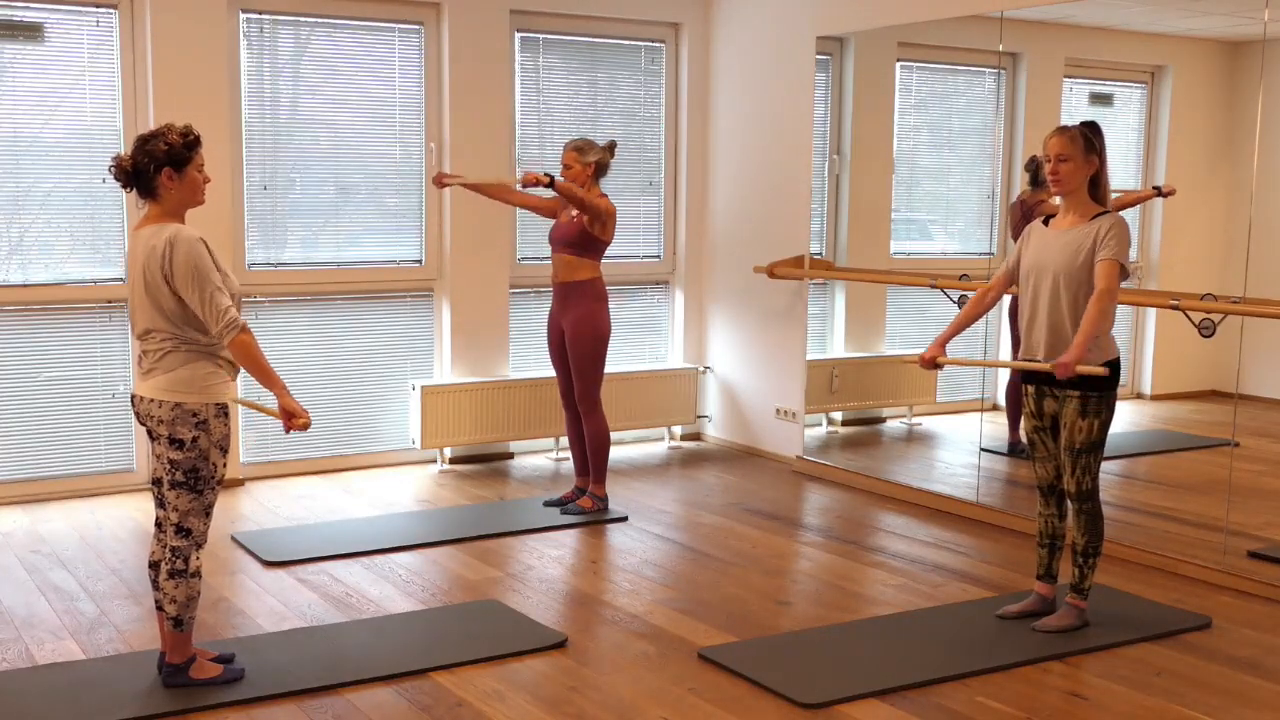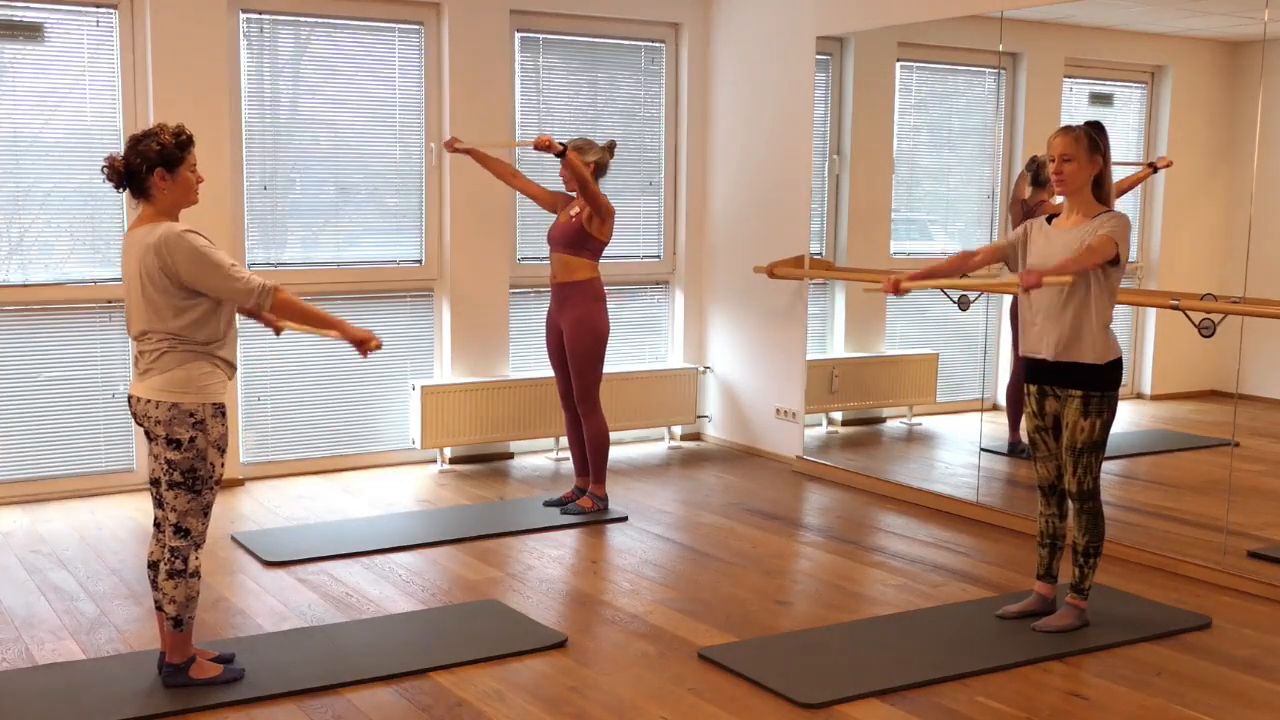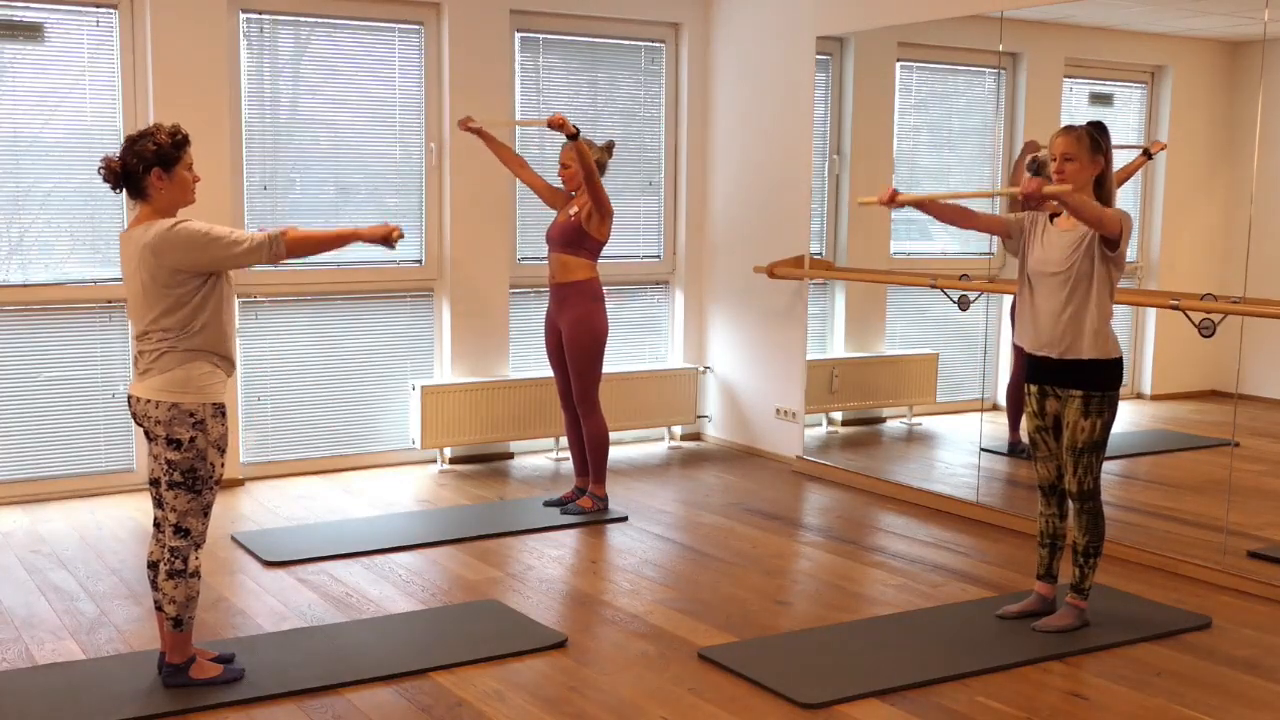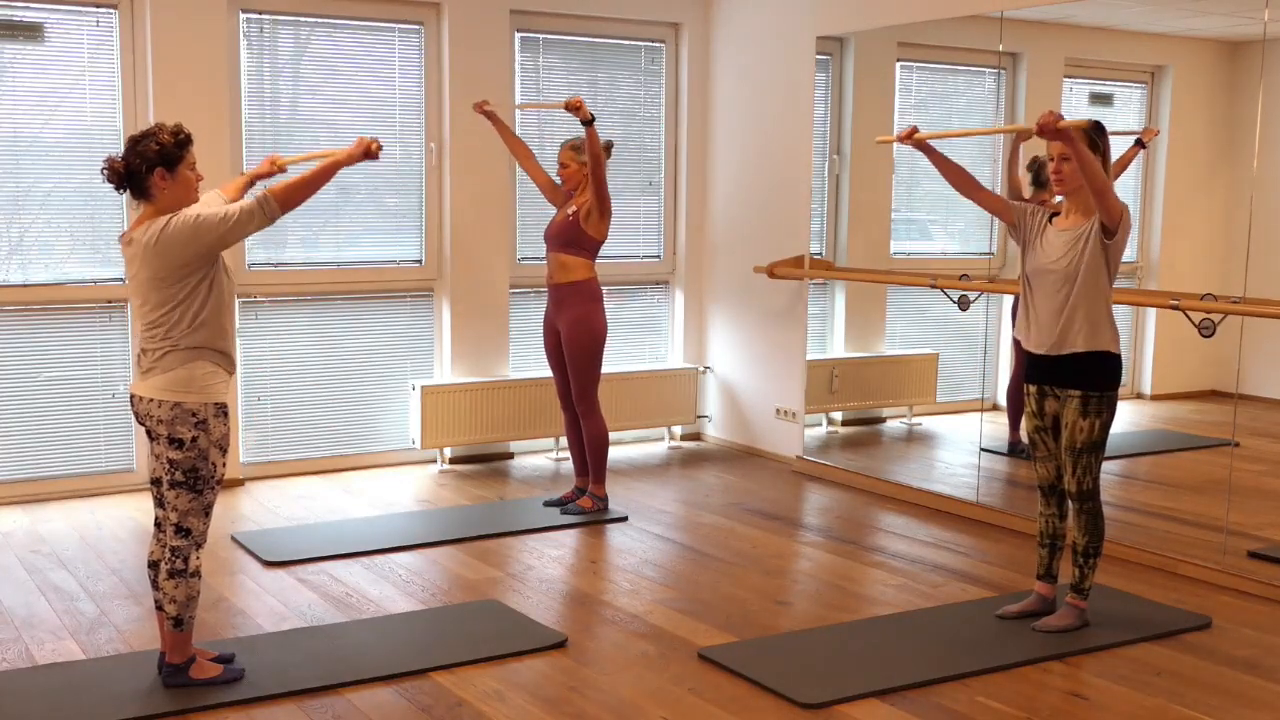
dt=0.4s
person 1, frame 1
left shoulder: (144, 236)
right shoulder: (180, 241)
right elbow: (226, 327)
right wrist: (281, 392)
left hip: (157, 394)
right hip: (189, 401)
left knee: (171, 531)
right knee: (186, 534)
left ankle: (175, 649)
right ankle: (180, 660)
person 1, frame 2
left shoulder: (141, 235)
right shoulder: (173, 240)
right elbow: (258, 292)
left wrist: (259, 312)
right wrist: (342, 327)
left hip: (157, 396)
right hip: (187, 402)
left knee: (170, 531)
right knee: (184, 535)
left ankle: (175, 649)
right ankle: (180, 661)
person 1, frame 3
left shoulder: (141, 234)
right shoulder: (173, 237)
left elbow: (239, 243)
right elbow: (270, 248)
left wrist: (277, 235)
right wrist: (363, 234)
left hip: (157, 396)
right hip: (187, 401)
left knee: (170, 531)
right knee: (184, 534)
left ankle: (175, 649)
right ankle: (181, 660)
person 1, frame 4
left shoulder: (145, 231)
right shoulder: (175, 234)
left elbow: (215, 203)
right elbow: (264, 211)
left wrist: (255, 174)
right wrist: (343, 160)
left hip: (158, 395)
right hip: (189, 401)
left knee: (171, 531)
right knee: (186, 535)
left ankle: (176, 648)
right ankle: (181, 661)
person 2, frame 1
left shoulder: (1108, 227)
right shoulder: (1035, 231)
left elbow: (1104, 293)
right elbow: (993, 289)
left wrist: (1076, 351)
right wrist: (943, 340)
left hip: (1087, 377)
right hip: (1038, 374)
left knee: (1080, 489)
right knee: (1048, 488)
left ankle: (1077, 601)
right ankle: (1044, 590)
person 2, frame 2
left shoulder: (1112, 224)
right shoulder: (1035, 229)
left elbow: (1089, 257)
right elbow: (976, 259)
left wrist: (1046, 274)
right wrist: (914, 275)
left hip: (1090, 372)
right hip: (1040, 369)
left knee: (1081, 488)
right knee: (1048, 487)
left ankle: (1077, 601)
right ankle: (1043, 590)
person 2, frame 3
left shoulder: (1113, 223)
right shoulder: (1032, 225)
left elbow: (1091, 216)
right elbow: (970, 219)
left wrist: (1053, 196)
right wrist: (912, 204)
left hip: (1091, 371)
right hip: (1041, 367)
left knee: (1081, 489)
right knee: (1049, 487)
left ankle: (1077, 601)
right ankle: (1043, 591)
person 2, frame 4
left shoulder: (1109, 223)
right shoulder: (1033, 222)
left elbow: (1101, 188)
right elbow: (975, 190)
left wrist: (1068, 136)
right wrist: (925, 148)
left hip: (1089, 370)
right hip: (1040, 367)
left knee: (1081, 489)
right knee: (1048, 487)
left ankle: (1077, 601)
right ankle: (1043, 590)
person 3, frame 1
left shoulder: (601, 207)
right shoulder: (564, 207)
left elbow: (577, 196)
right elbow: (511, 196)
left wrist: (547, 181)
right wrist: (460, 181)
left hip: (587, 307)
right hip: (561, 307)
left knee: (588, 402)
right knee: (569, 402)
left ankle: (598, 492)
right ankle: (581, 485)
person 3, frame 2
left shoulder: (600, 208)
right shoulder: (564, 204)
left elbow: (584, 181)
right elbow: (514, 178)
left wrist: (558, 150)
right wrist: (470, 152)
left hip: (585, 308)
right hip: (559, 308)
left knee: (587, 403)
right knee: (569, 403)
left ankle: (598, 492)
right ankle: (581, 484)
person 3, frame 3
left shoulder: (598, 207)
right shoulder: (564, 203)
left elbow: (591, 172)
right elbow: (520, 168)
left wrist: (572, 134)
right wrist: (481, 134)
left hip: (584, 307)
right hip: (557, 308)
left knee: (586, 404)
right knee: (569, 404)
left ankle: (598, 492)
right ankle: (581, 485)
person 3, frame 4
left shoulder: (597, 206)
right shoulder: (563, 202)
left elbow: (598, 163)
right elbow: (526, 159)
left wrist: (586, 120)
right wrist: (494, 119)
left hip: (582, 307)
right hip: (556, 308)
left knee: (586, 404)
right knee: (568, 404)
left ankle: (598, 492)
right ankle: (581, 485)
person 4, frame 1
left shoulder: (1017, 208)
right shoulder: (1053, 213)
right elbow: (1112, 205)
left wrist: (1031, 190)
right wrist: (1156, 192)
left hip: (1021, 300)
left knee: (1019, 370)
left ankle: (1014, 438)
person 4, frame 2
left shoulder: (1017, 208)
right shoulder: (1057, 214)
left elbow: (1021, 182)
right elbow: (1115, 191)
left wrist: (1029, 168)
right wrist: (1152, 168)
left hip: (1023, 301)
left knee: (1020, 371)
left ankle: (1014, 438)
person 4, frame 3
left shoulder: (1018, 207)
left elbow: (1015, 177)
right elbow: (1111, 183)
left wrist: (1026, 151)
right wrist: (1147, 153)
left knee: (1020, 371)
left ankle: (1014, 438)
person 4, frame 4
left shoulder: (1019, 207)
right shoulder: (1059, 212)
left elbow: (1012, 172)
right elbow: (1107, 178)
left wrist: (1018, 141)
right wrist: (1141, 142)
left hip: (1024, 300)
left knee: (1021, 371)
left ankle: (1014, 439)
